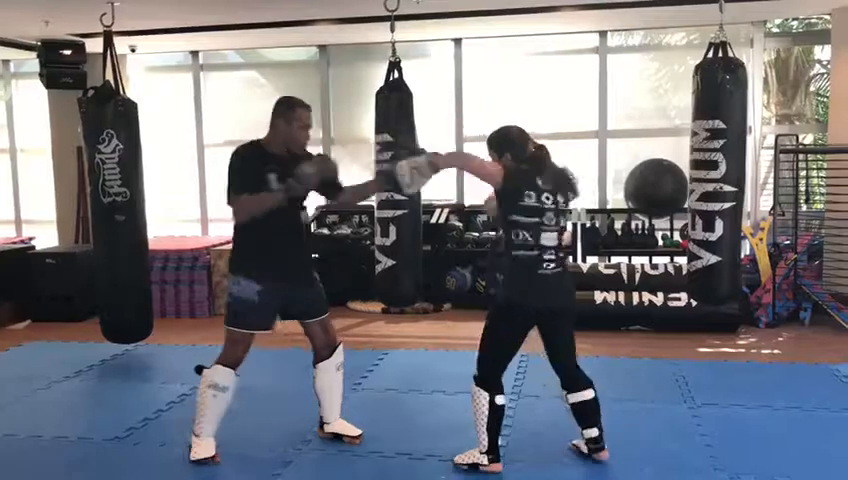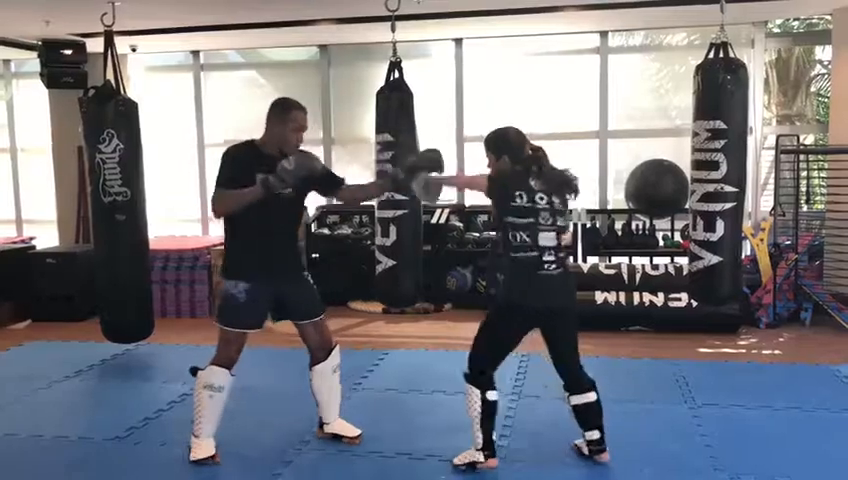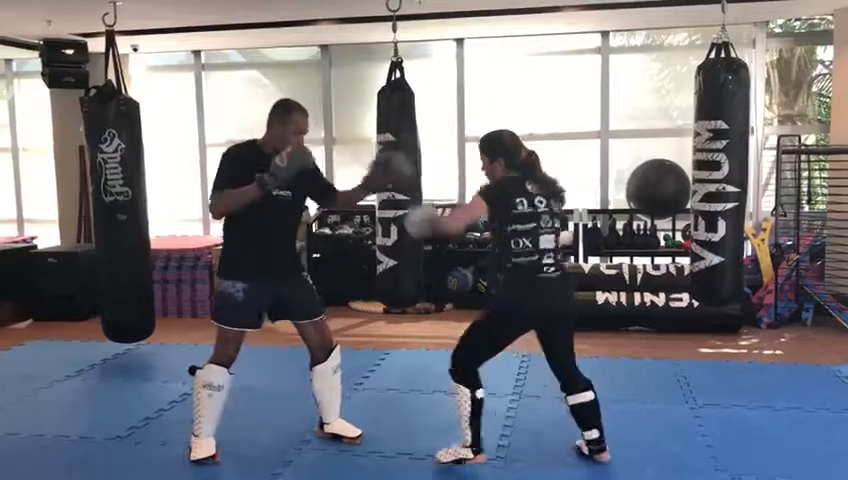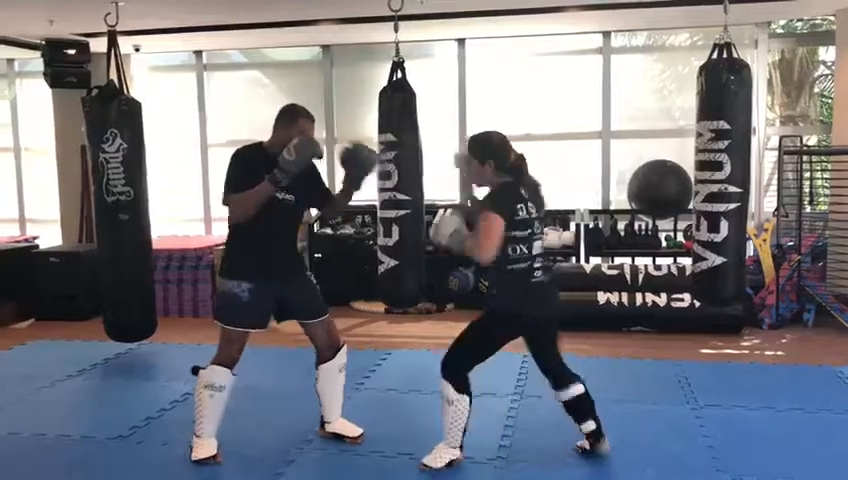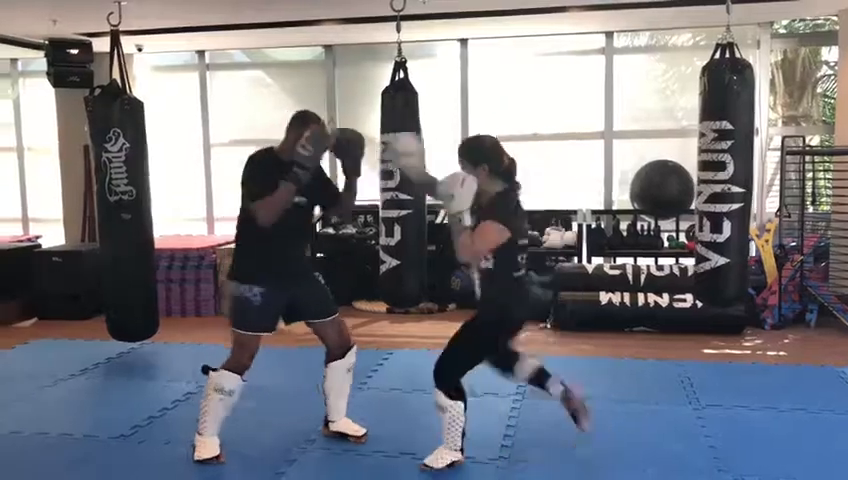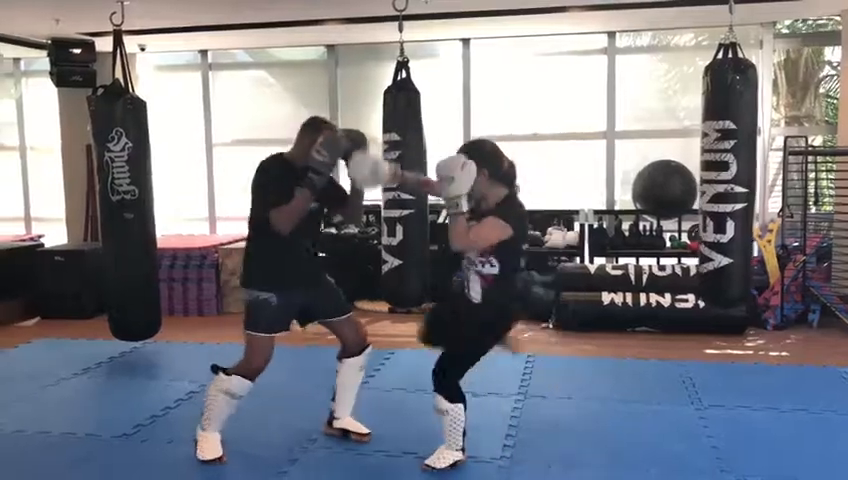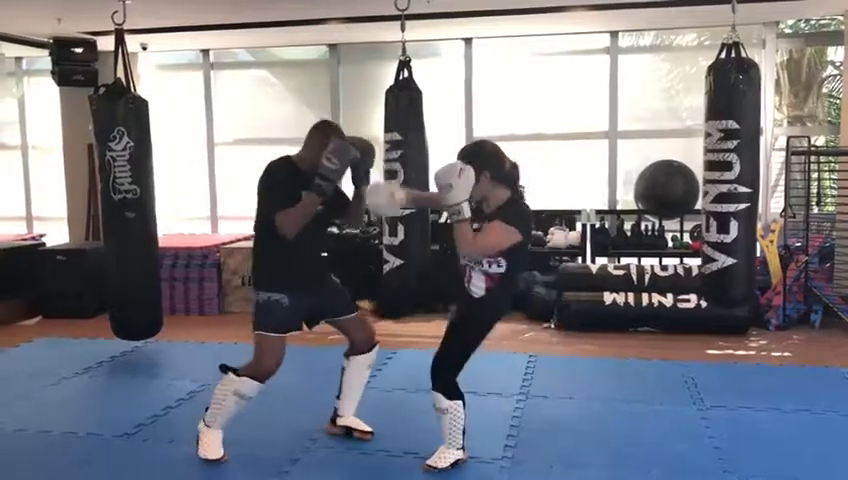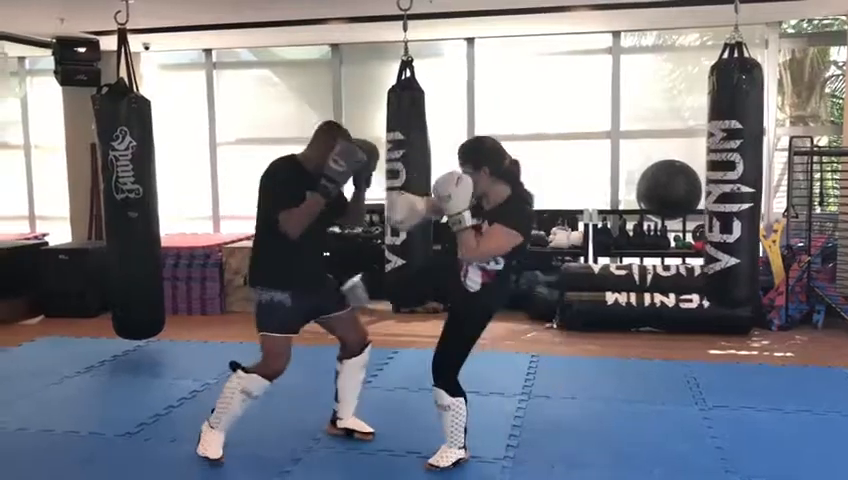
dt=0.1s
person 1, frame 1
left shoulder: (301, 159)
right shoulder: (247, 157)
left elbow: (340, 196)
right elbow: (241, 213)
left wrist: (383, 181)
right wrist: (287, 189)
left hip: (297, 270)
right hip: (255, 273)
left knee: (326, 342)
right knee: (234, 353)
left ankle: (331, 421)
right ankle: (202, 437)
person 1, frame 2
left shoulder: (303, 162)
right shoulder: (239, 157)
left elbow: (346, 193)
right elbow: (220, 207)
left wrist: (389, 183)
right wrist: (270, 183)
left hip: (289, 270)
right hip: (245, 273)
left knee: (321, 343)
right knee: (227, 354)
left ankle: (330, 422)
right ankle: (202, 438)
person 1, frame 3
left shoulder: (300, 165)
right shoulder: (239, 157)
left elbow: (336, 201)
right elbow: (218, 208)
left wrist: (372, 184)
right wrist: (265, 182)
left hip: (288, 270)
right hip: (242, 274)
left knee: (322, 343)
right knee: (225, 353)
left ankle: (331, 421)
right ankle: (202, 438)
person 1, frame 4
left shoulder: (305, 168)
right shoulder: (247, 159)
left elbow: (332, 209)
right elbow: (237, 210)
left wrist: (353, 182)
right wrist: (279, 174)
left hip: (290, 271)
right hip: (246, 273)
left knee: (330, 342)
right knee: (229, 354)
left ankle: (332, 420)
right ankle: (203, 437)
person 1, frame 5
left shoulder: (313, 171)
right shoulder: (260, 163)
left elbow: (341, 209)
right elbow: (263, 216)
left wrist: (351, 174)
right wrist: (298, 175)
left hip: (299, 272)
right hip: (257, 278)
left knee: (341, 342)
right knee: (241, 358)
left ankle: (336, 420)
right ankle: (206, 437)
person 1, frame 6
left shoulder: (317, 173)
right shoulder: (272, 171)
left elbow: (351, 210)
right elbow: (283, 224)
right wrist: (315, 179)
left hip: (309, 276)
right hip: (269, 282)
left knee: (357, 340)
right knee: (255, 362)
left ankle: (339, 418)
right ankle: (208, 431)
person 1, frame 7
left shoulder: (322, 176)
right shoulder: (278, 174)
left elbow: (353, 219)
right elbow: (287, 228)
left wrist: (361, 183)
right wrist: (322, 185)
left hip: (316, 277)
right hip: (278, 284)
left knee: (365, 339)
right knee: (266, 364)
left ankle: (342, 417)
right ankle: (210, 428)
person 1, frame 8
left shoulder: (321, 177)
right shoulder: (282, 173)
left elbow: (351, 220)
right elbow: (291, 227)
left wrist: (361, 185)
right wrist: (328, 188)
left hip: (313, 275)
right hip: (276, 282)
left knee: (357, 340)
right knee: (274, 363)
left ankle: (342, 418)
right ankle: (213, 430)
person 2, frame 1
left shoulder: (513, 180)
right shoulder: (557, 182)
left elbow: (464, 161)
left wrist: (424, 164)
left hip: (520, 295)
right hip: (560, 294)
left knee: (487, 373)
right knee: (568, 368)
left ankle: (488, 455)
right ankle: (596, 443)
person 2, frame 2
left shoulder: (504, 183)
right shoulder: (557, 183)
left elbow: (460, 181)
left hip: (519, 298)
right hip: (561, 295)
left knee: (479, 367)
right knee: (571, 369)
left ankle: (484, 450)
right ankle: (596, 444)
person 2, frame 3
left shoulder: (500, 190)
right shoulder: (547, 188)
left elbow: (453, 225)
left wrist: (427, 221)
left hip: (518, 300)
right hip: (557, 297)
left knee: (463, 363)
right knee: (567, 369)
left ankle: (470, 447)
right ankle: (596, 444)
person 2, frame 4
left shoulder: (498, 201)
right shoulder: (525, 189)
left elbow: (484, 253)
left wrist: (454, 235)
left hip: (512, 305)
right hip: (540, 299)
left knee: (454, 367)
right knee: (555, 370)
left ankle: (451, 448)
right ankle: (596, 438)
person 2, frame 5
left shoulder: (502, 208)
right shoulder: (497, 195)
left elbow: (467, 253)
right elbow: (442, 189)
left wrist: (457, 210)
right wrist: (419, 174)
left hip: (500, 308)
right hip: (510, 301)
left knee: (446, 372)
right knee: (500, 357)
left ankle: (452, 449)
right ankle: (565, 396)
person 2, frame 6
left shoulder: (511, 213)
right shoulder: (478, 198)
left elbow: (461, 241)
right elbow: (437, 188)
left wrist: (458, 198)
right wrist: (393, 175)
left hip: (491, 311)
right hip: (472, 300)
left knee: (444, 376)
right knee: (431, 334)
left ankle: (454, 450)
person 2, frame 7
left shoulder: (517, 216)
right shoulder: (479, 200)
left elbow: (469, 247)
right elbow: (438, 199)
left wrist: (459, 206)
right wrist: (406, 197)
left hip: (484, 303)
right hip: (466, 287)
left knee: (443, 374)
left ankle: (455, 448)
person 2, frame 8
left shoulder: (516, 214)
right shoulder: (482, 198)
left elbow: (472, 253)
right elbow: (444, 206)
left wrist: (459, 211)
right wrist: (422, 207)
left hip: (479, 299)
right hip: (460, 284)
left knee: (444, 371)
left ankle: (456, 448)
